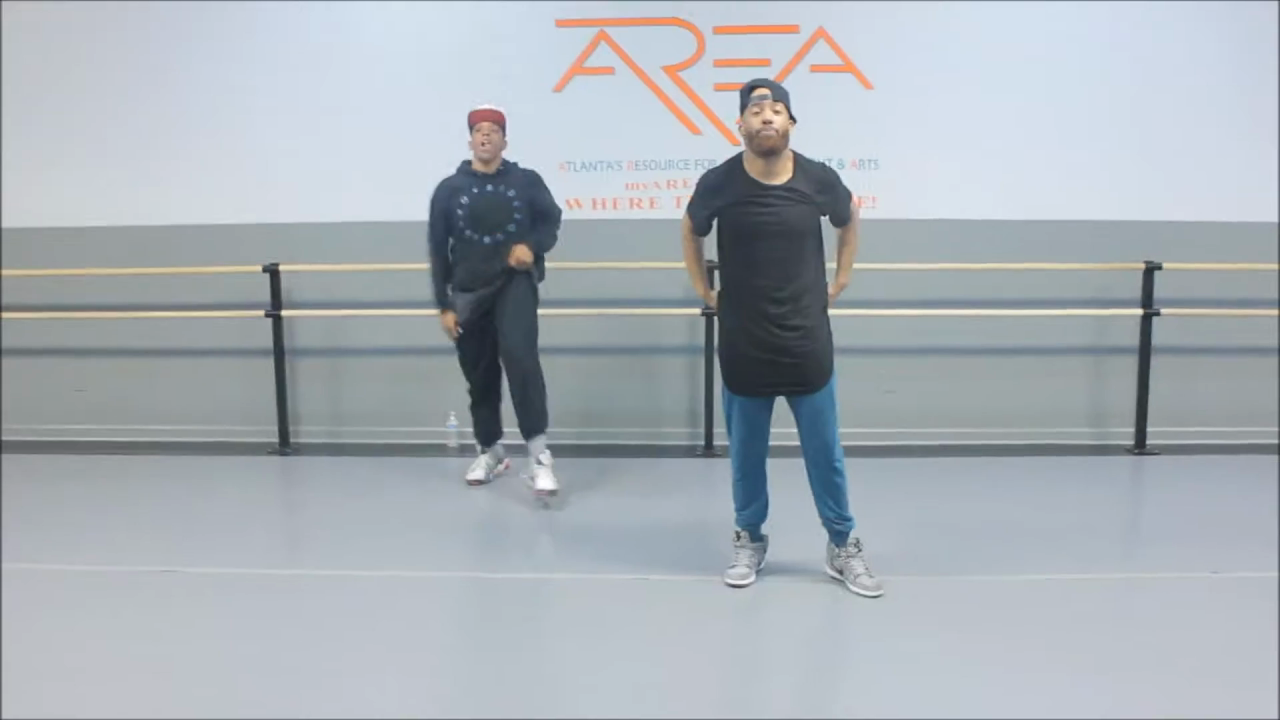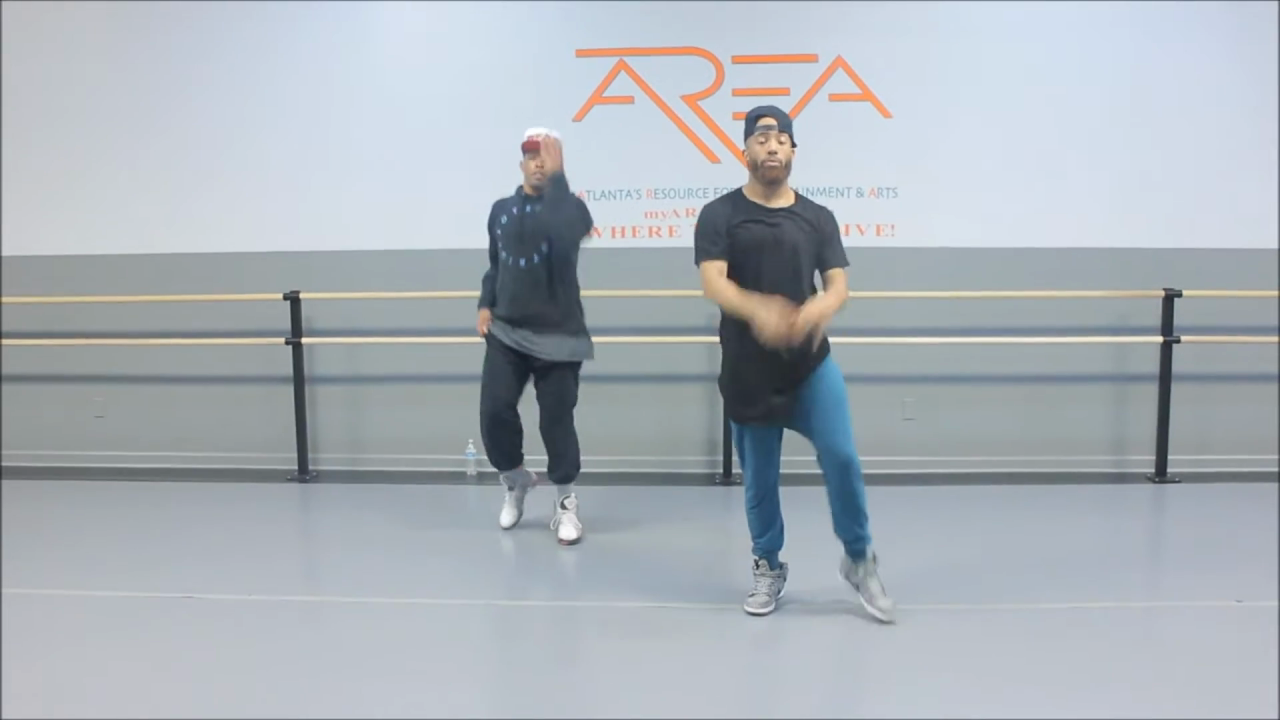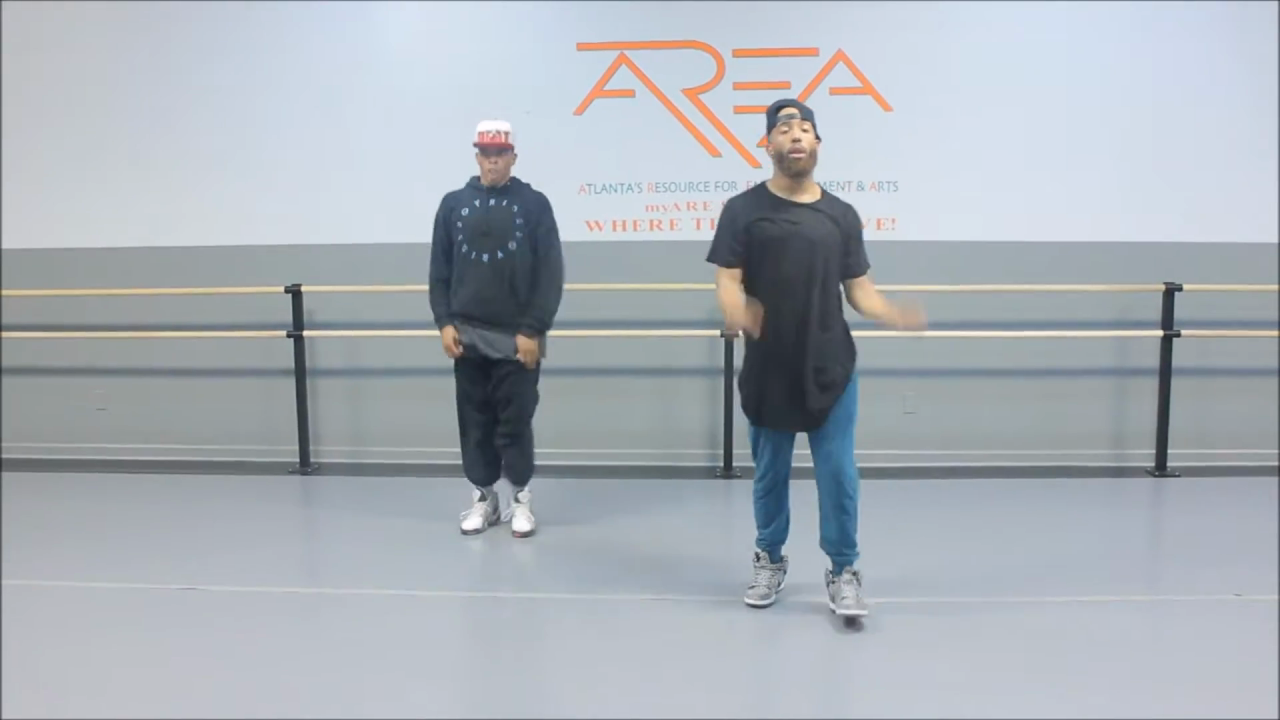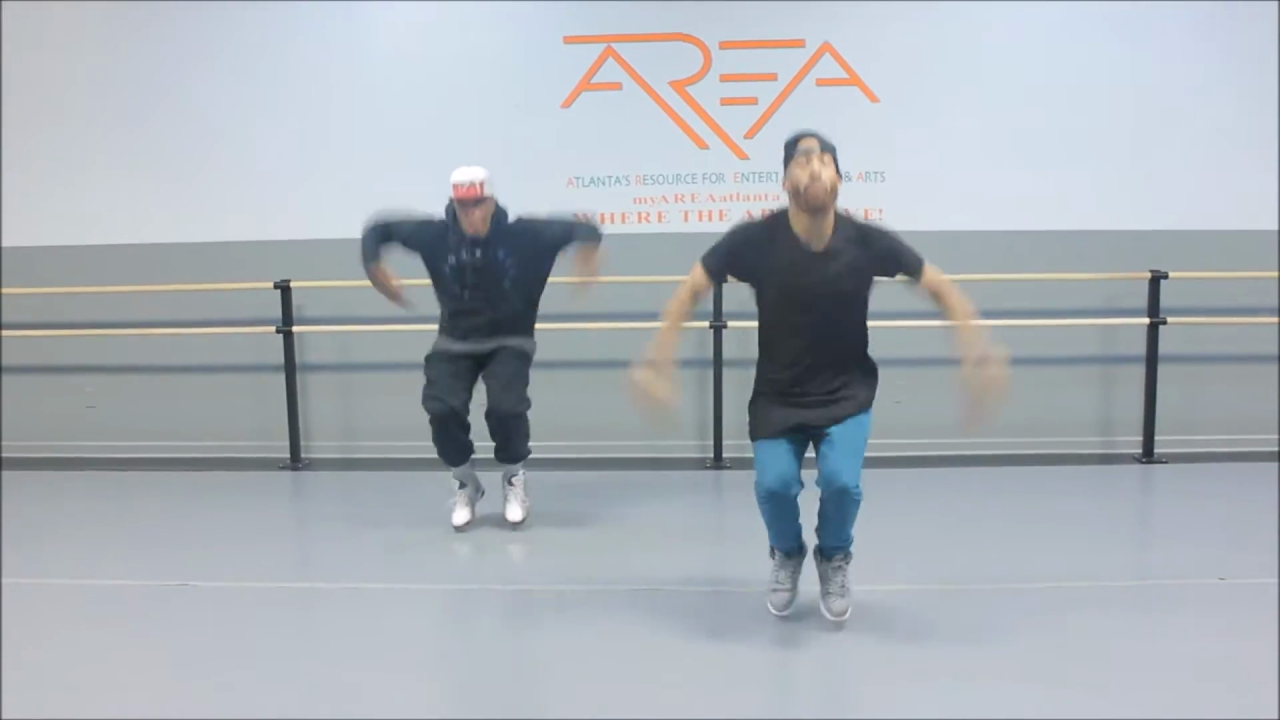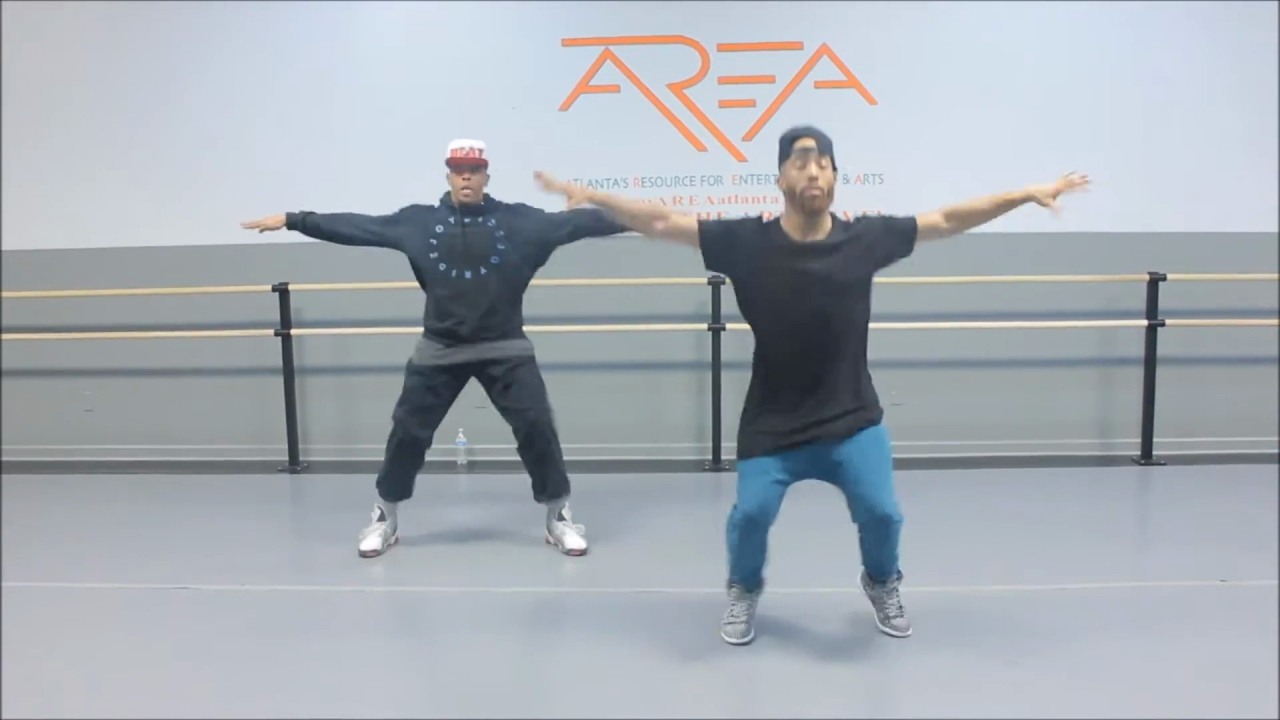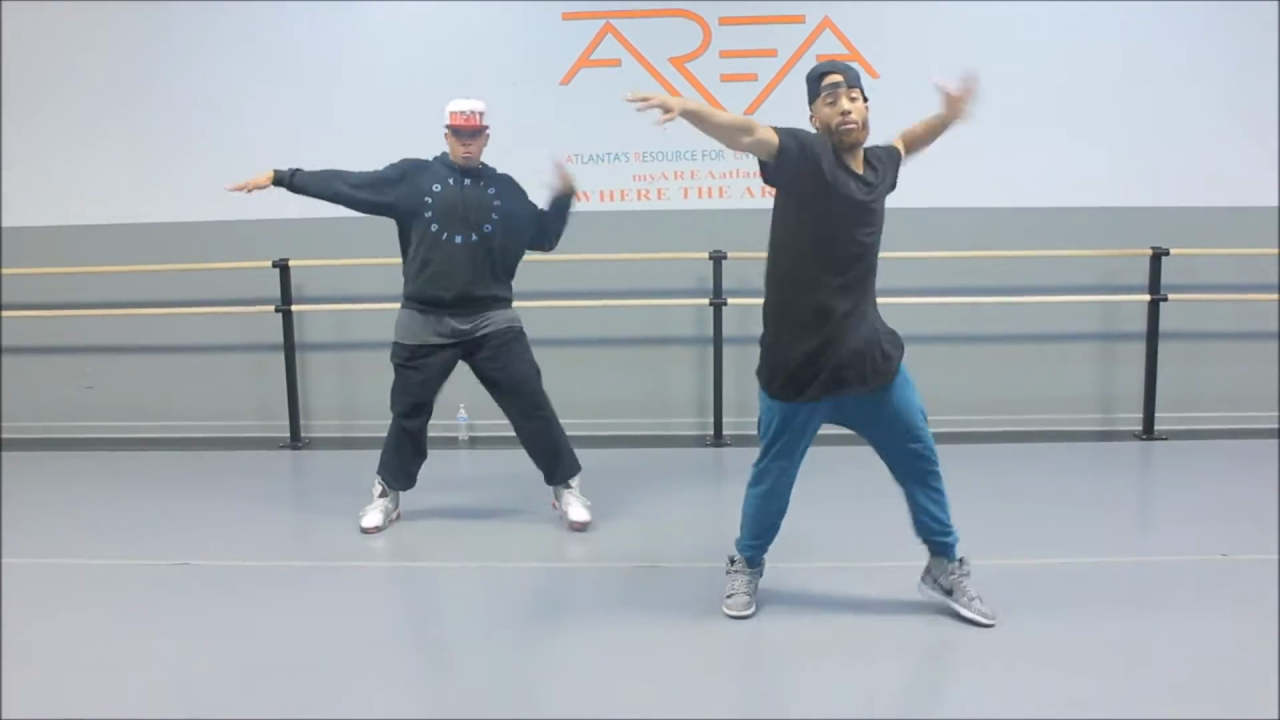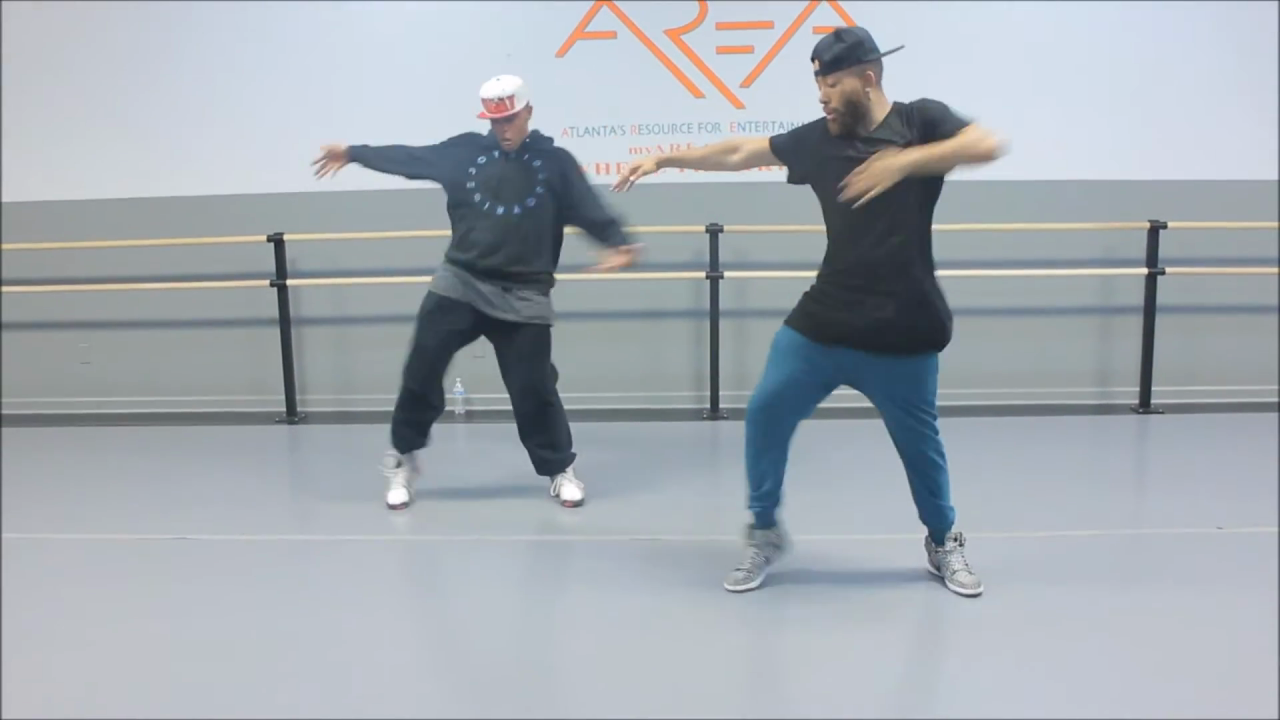
dt=0.7s
person 1, frame 1
left shoulder: (819, 179)
right shoulder: (718, 182)
left elbow: (849, 218)
right elbow: (691, 229)
left wrist: (842, 277)
right wrist: (702, 287)
left hip: (806, 341)
right hip: (744, 345)
left knee: (824, 449)
right knee: (747, 450)
left ankle: (843, 547)
right ankle: (749, 541)
person 1, frame 2
left shoulder: (818, 218)
right shoulder: (719, 214)
left elbow: (838, 286)
right elbow: (713, 283)
left wrist: (820, 307)
right wrist: (757, 309)
left hip: (812, 365)
right hip: (748, 374)
left knee: (842, 460)
right knee: (759, 480)
left ankle: (859, 561)
right ankle: (768, 568)
person 1, frame 3
left shoulder: (842, 215)
right shoulder: (743, 210)
left elbow: (857, 290)
right elbow: (726, 285)
left wrist: (893, 315)
right wrist: (738, 313)
left hip: (833, 368)
right hip: (768, 373)
left knee: (838, 473)
right knee: (770, 472)
left ankle: (843, 573)
right ankle: (769, 561)
person 1, frame 4
left shoulder: (869, 242)
right shoulder: (756, 238)
left elbow: (935, 283)
right elbow: (691, 289)
left wrist: (973, 342)
right wrist: (659, 357)
left hip: (847, 391)
right hip: (779, 396)
left knee: (842, 483)
right knee: (774, 484)
left ankle: (833, 558)
right ankle: (787, 556)
person 1, frame 5
left shoulder: (868, 238)
right shoulder: (746, 241)
left elbow: (947, 220)
right elbow: (663, 221)
left wrist: (1028, 194)
right wrist: (592, 196)
left hip: (851, 418)
right hip: (774, 421)
left knee: (882, 514)
right knee: (751, 514)
left ankle: (882, 584)
right ankle: (743, 592)
person 1, frame 6
left shoulder: (878, 164)
right shoulder: (801, 154)
left elbow: (908, 141)
right elbow: (745, 133)
left wrist: (949, 115)
right wrist: (686, 106)
left hip: (868, 352)
right hip: (799, 358)
left knee: (917, 456)
right knee: (774, 471)
left ankle: (945, 569)
right ankle: (746, 567)
person 1, frame 7
left shoulder: (921, 120)
right shoulder: (817, 139)
left elbow: (986, 145)
right elbow: (740, 152)
left wrist: (905, 159)
right wrist: (664, 158)
left hip: (902, 327)
right hip: (823, 320)
left knee: (921, 442)
right knee: (765, 411)
left ankle: (943, 545)
right ankle: (763, 532)
person 2, frame 1
left shoulder: (527, 181)
right shoulder: (449, 189)
left elbow: (552, 221)
right elbow: (439, 251)
left wrist: (532, 246)
right wrist: (444, 305)
left hip: (514, 286)
right hip: (468, 295)
left knee: (521, 360)
right knee: (479, 376)
left ankle: (539, 456)
right ankle: (490, 453)
person 2, frame 2
left shoulder: (566, 207)
right shoulder: (501, 210)
left elbow: (571, 234)
left wrist: (558, 175)
right wrist: (485, 306)
left hip: (558, 336)
right hip: (506, 332)
left knee: (557, 420)
right knee: (494, 412)
left ankle: (565, 503)
right ankle: (516, 482)
person 2, frame 3
left shoulder: (534, 203)
right shoulder: (453, 203)
left elbow: (551, 273)
right elbow: (439, 269)
left wrist: (536, 330)
right wrist: (443, 321)
left hip: (516, 337)
right hip: (467, 334)
left knee: (515, 421)
right knee: (475, 420)
left ankle: (520, 498)
right ankle: (482, 498)
person 2, frame 4
left shoulder: (521, 235)
right shoulder: (435, 233)
left elbow: (577, 229)
right elbow: (379, 229)
left wrist: (588, 246)
right wrist: (374, 267)
left hip: (508, 341)
right hip: (455, 343)
left knee: (506, 410)
right knee: (442, 410)
left ankle: (514, 481)
right ankle: (466, 485)
person 2, frame 5
left shoulder: (518, 219)
right shoulder: (419, 220)
left elbow: (574, 221)
right elbow: (357, 226)
right wrist: (292, 220)
left hip: (504, 346)
right hip: (440, 348)
left knee: (536, 425)
right knee: (409, 430)
left ankle: (558, 517)
right ankle: (384, 518)
person 2, frame 6
left shoulder: (504, 188)
right shoulder: (413, 175)
left elbow: (543, 237)
right elbow: (345, 185)
left wrist: (563, 196)
right wrist: (278, 177)
left hip: (492, 318)
right hip: (425, 322)
left knee: (529, 399)
right knee: (410, 412)
left ankle: (565, 487)
right ankle: (387, 494)
person 2, frame 7
left shoulder: (555, 162)
right shoulder: (465, 149)
left elbow: (592, 213)
right elbow: (413, 158)
left wrist: (618, 245)
right wrist: (354, 153)
left hip: (521, 296)
right hip: (458, 283)
left knee: (532, 387)
right knee: (422, 368)
left ankle: (559, 469)
right ankle: (402, 459)
